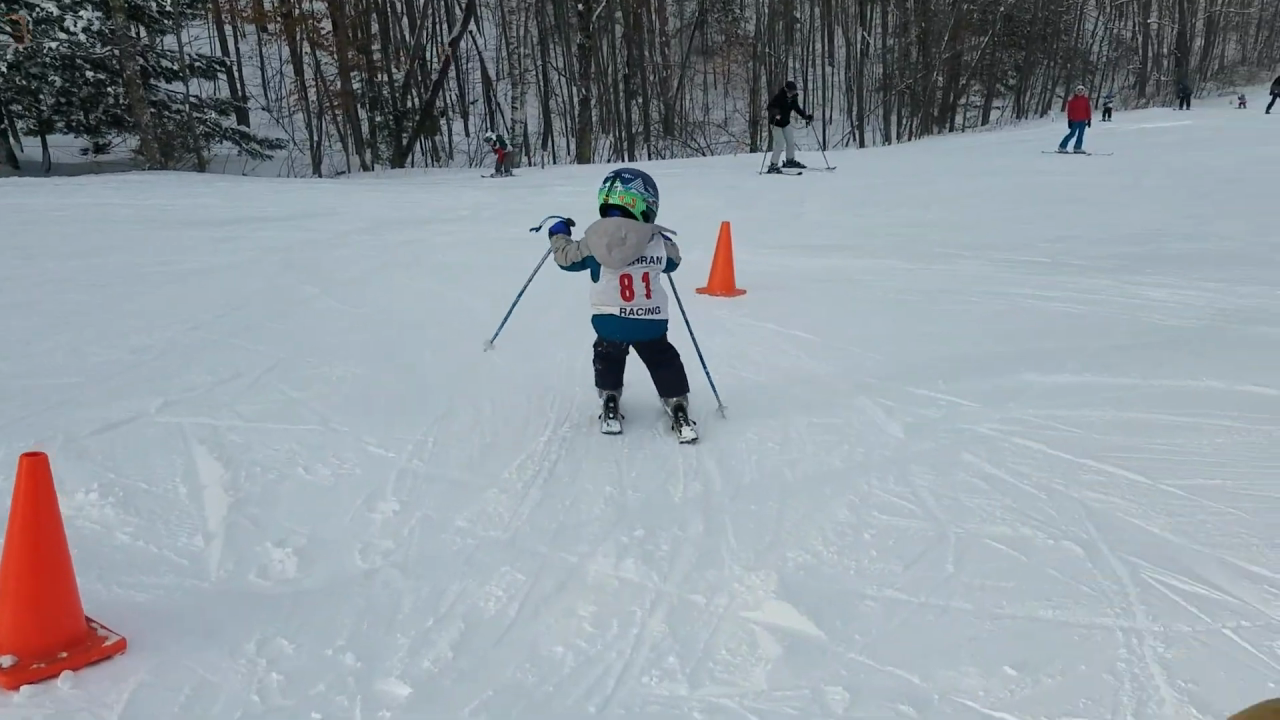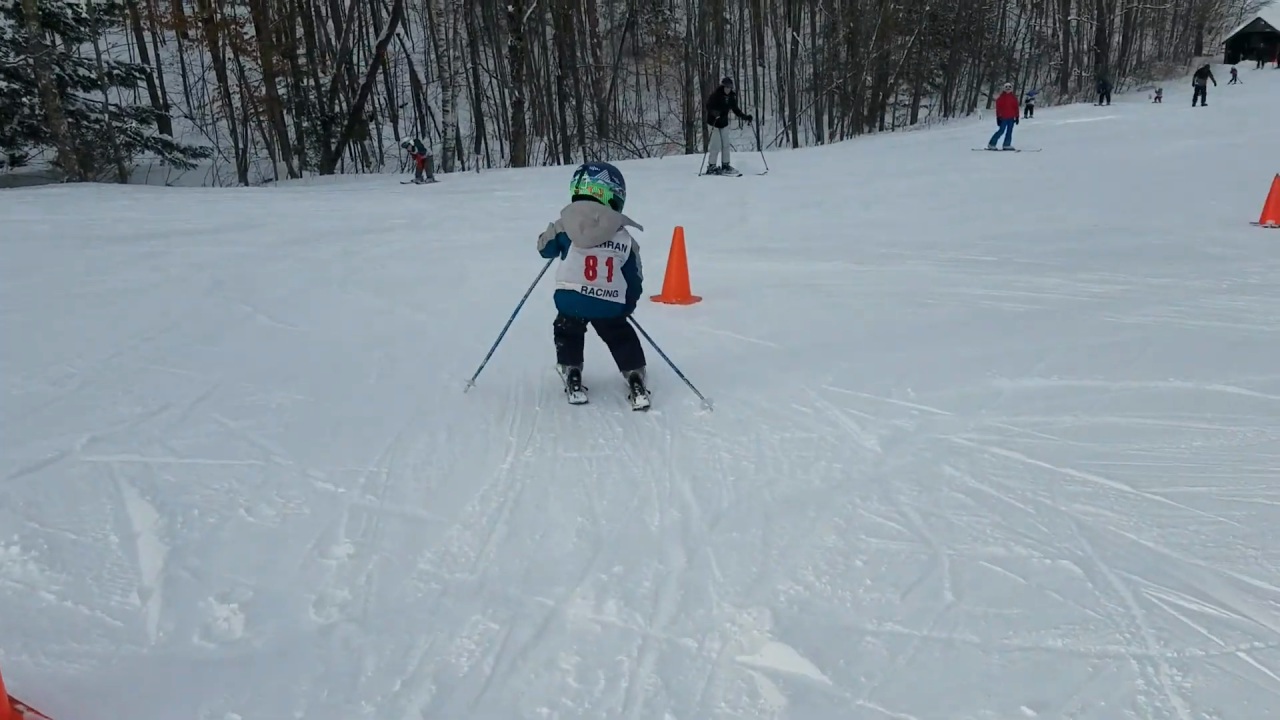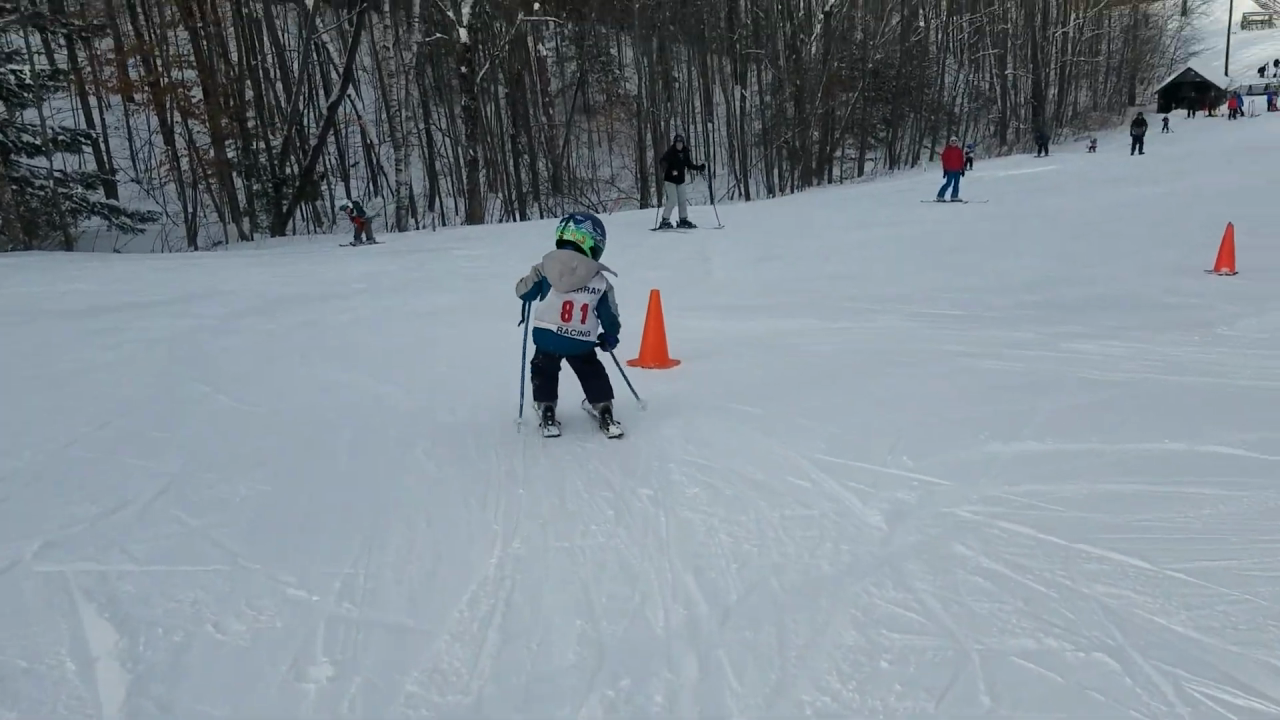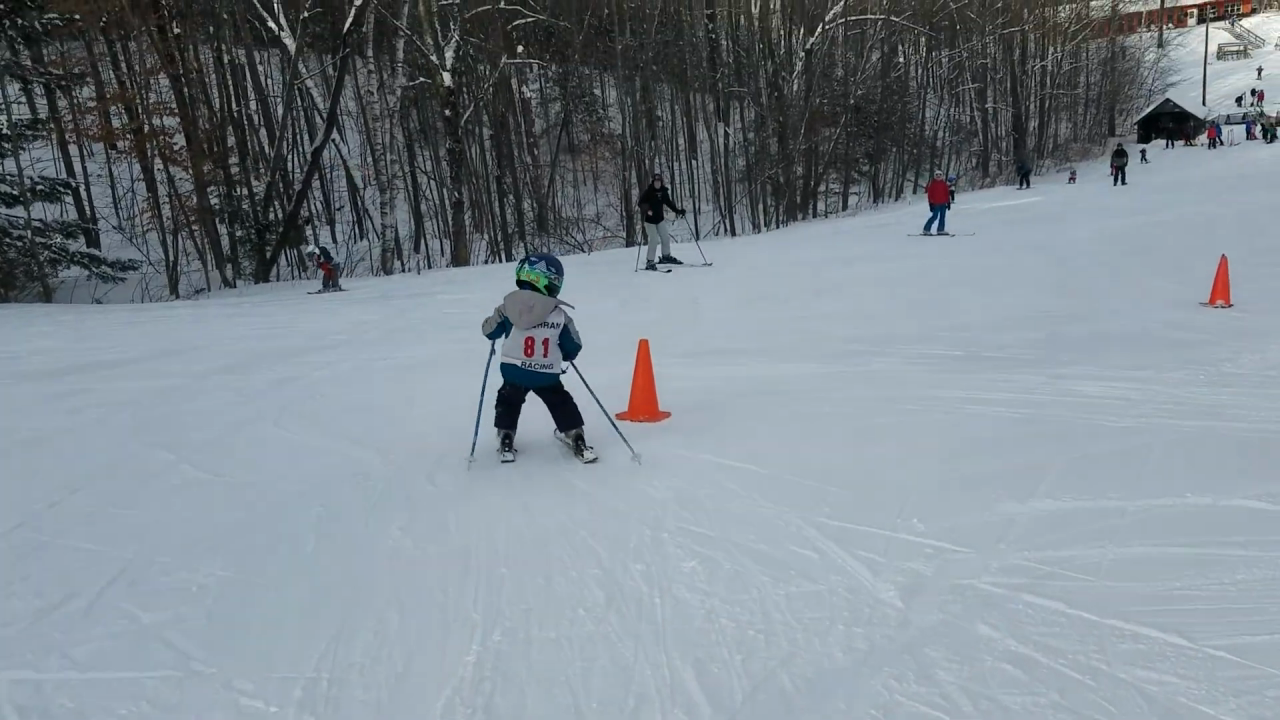
dt=0.4s
person 1, frame 1
left shoulder: (593, 242)
right shoulder: (658, 244)
left elbow: (567, 259)
right elbow: (672, 263)
left wrist: (559, 236)
left hip: (611, 323)
right hip: (651, 323)
left knee: (608, 360)
right knee: (665, 363)
left ankle: (610, 403)
right ankle: (678, 407)
person 1, frame 2
left shoulder: (565, 225)
right shoulder: (625, 238)
left elbow: (545, 249)
right elbow: (634, 275)
left wrist: (553, 232)
right wrist: (630, 300)
left hip: (571, 299)
right hip: (610, 305)
left knee: (568, 335)
right knee: (622, 339)
left ankle: (572, 375)
right ankle: (635, 379)
person 1, frame 3
left shoulder: (545, 269)
right shoulder: (599, 281)
left elbow: (524, 293)
right elbow: (609, 315)
left wrist: (524, 283)
right wrist: (610, 336)
left hip: (547, 338)
right hip: (581, 342)
left knee: (544, 373)
right knee: (592, 375)
left ankle: (547, 411)
right ankle: (604, 412)
person 1, frame 4
left shoulder: (508, 308)
right shoulder: (559, 315)
left elbow: (490, 331)
right elbow: (573, 345)
left wrist: (496, 319)
right wrist: (568, 354)
left hip: (514, 372)
right hip: (547, 376)
left knee: (508, 403)
right knee: (561, 404)
left ankle: (506, 440)
right ankle: (577, 440)
